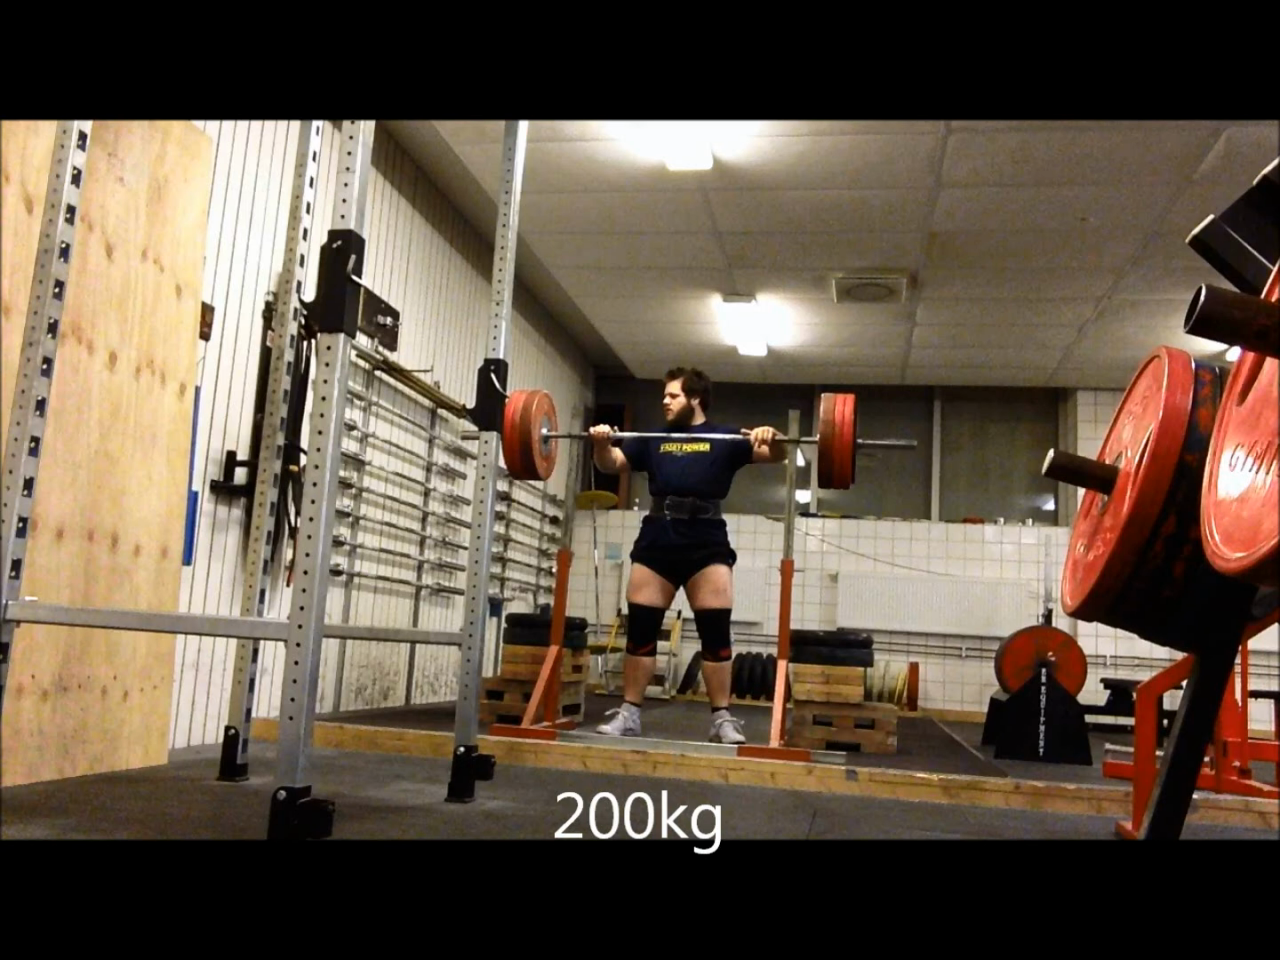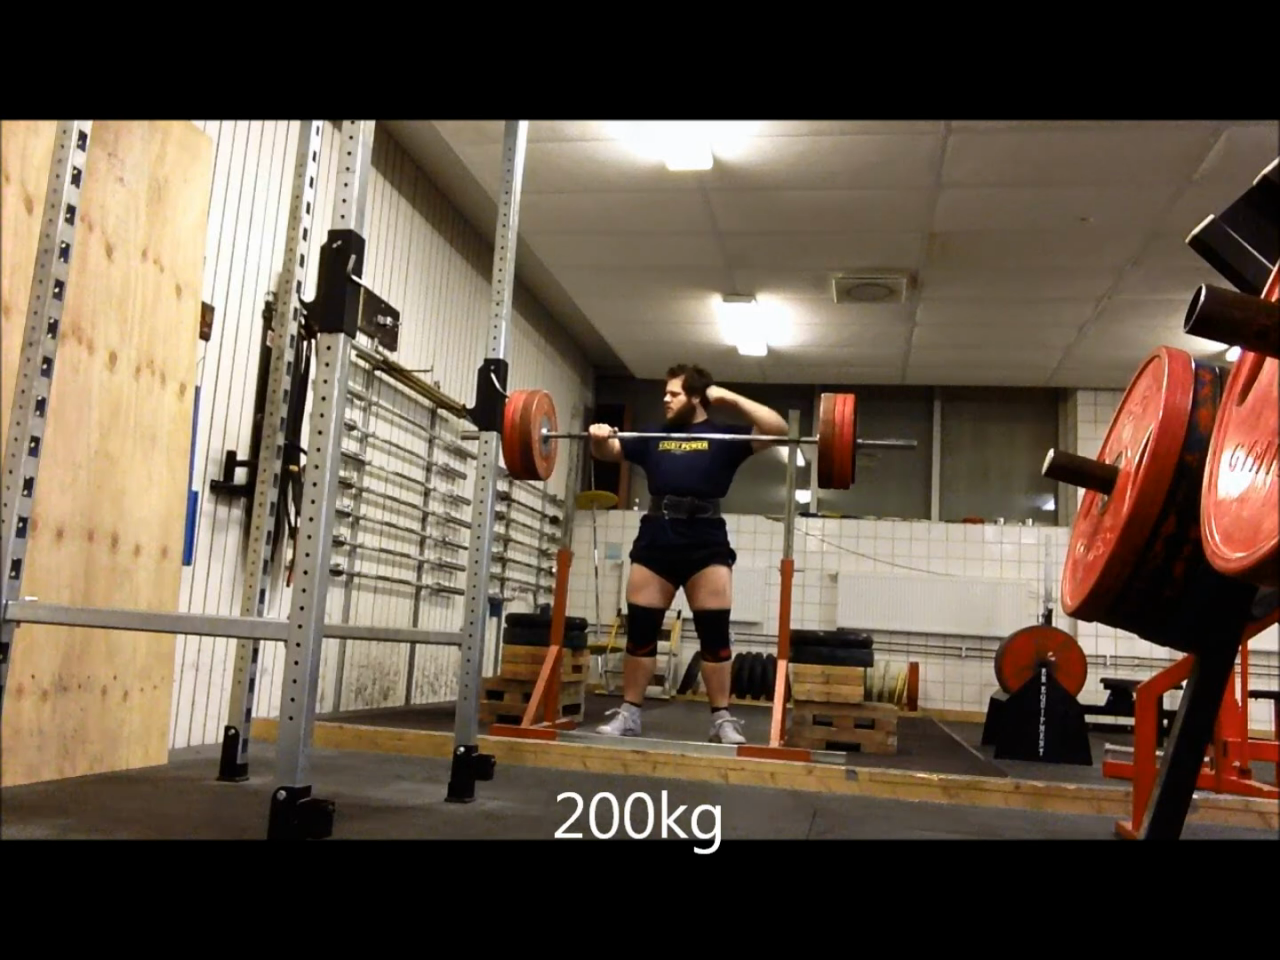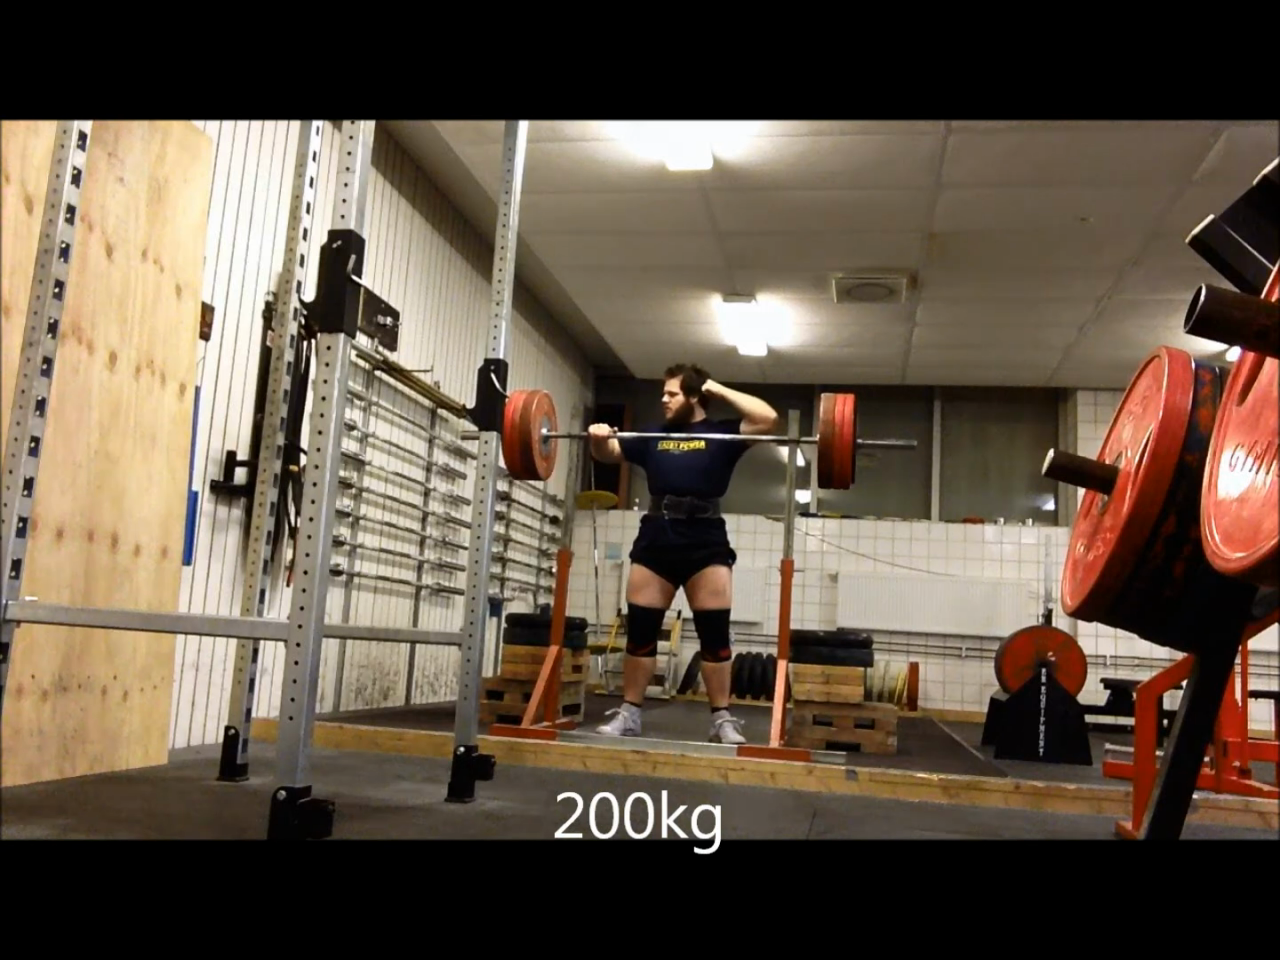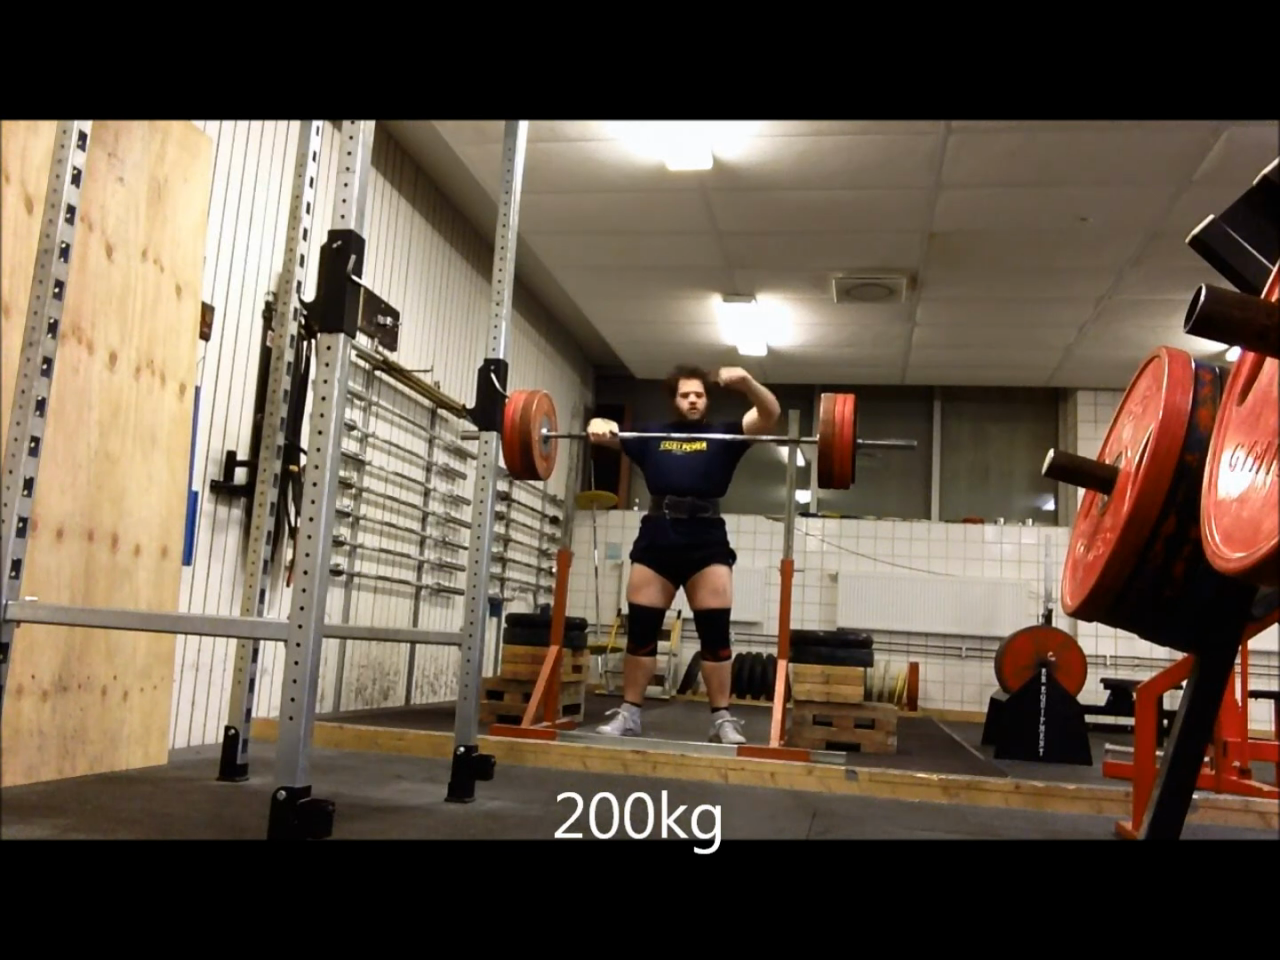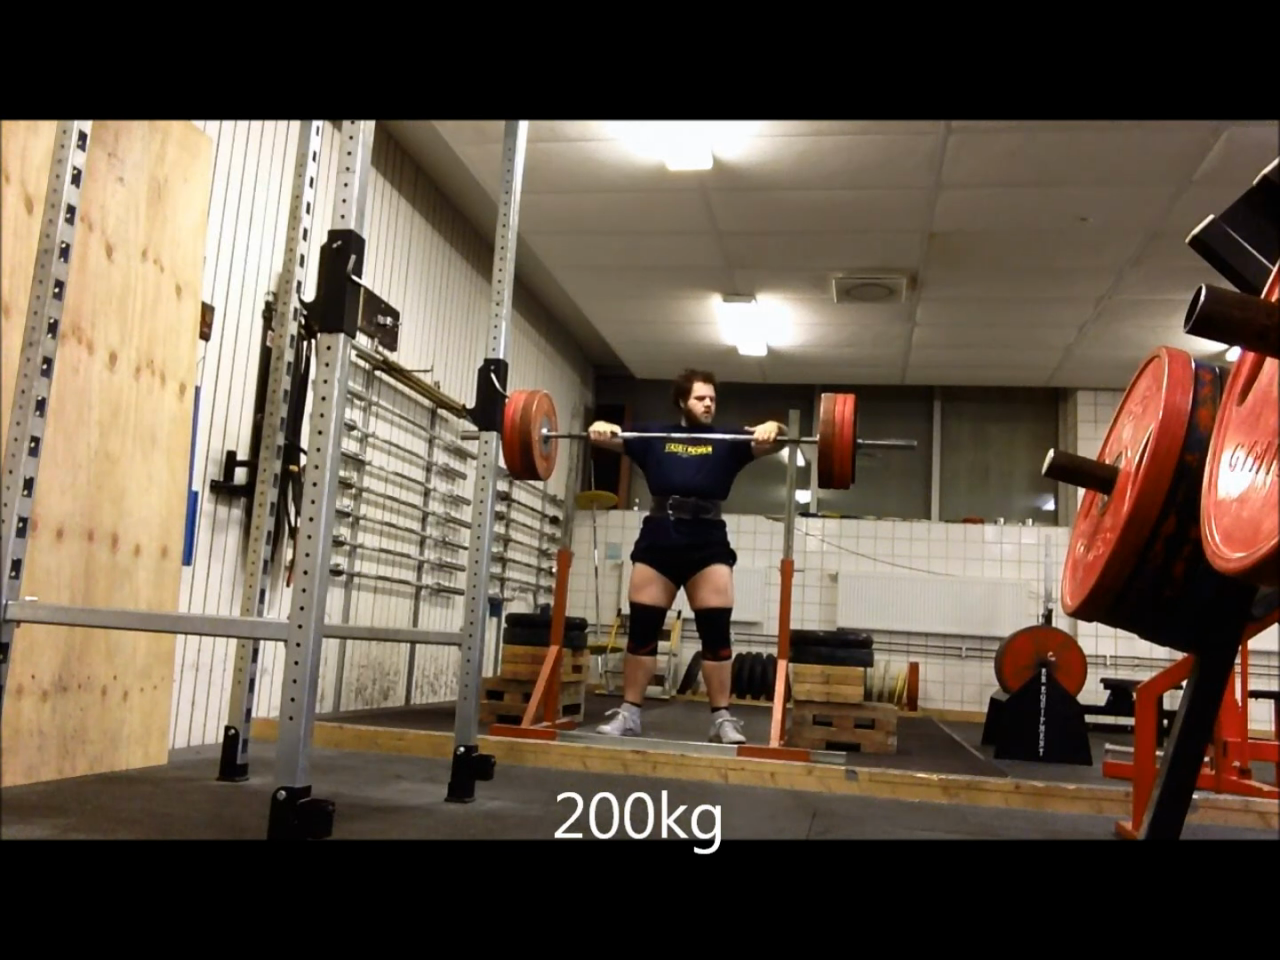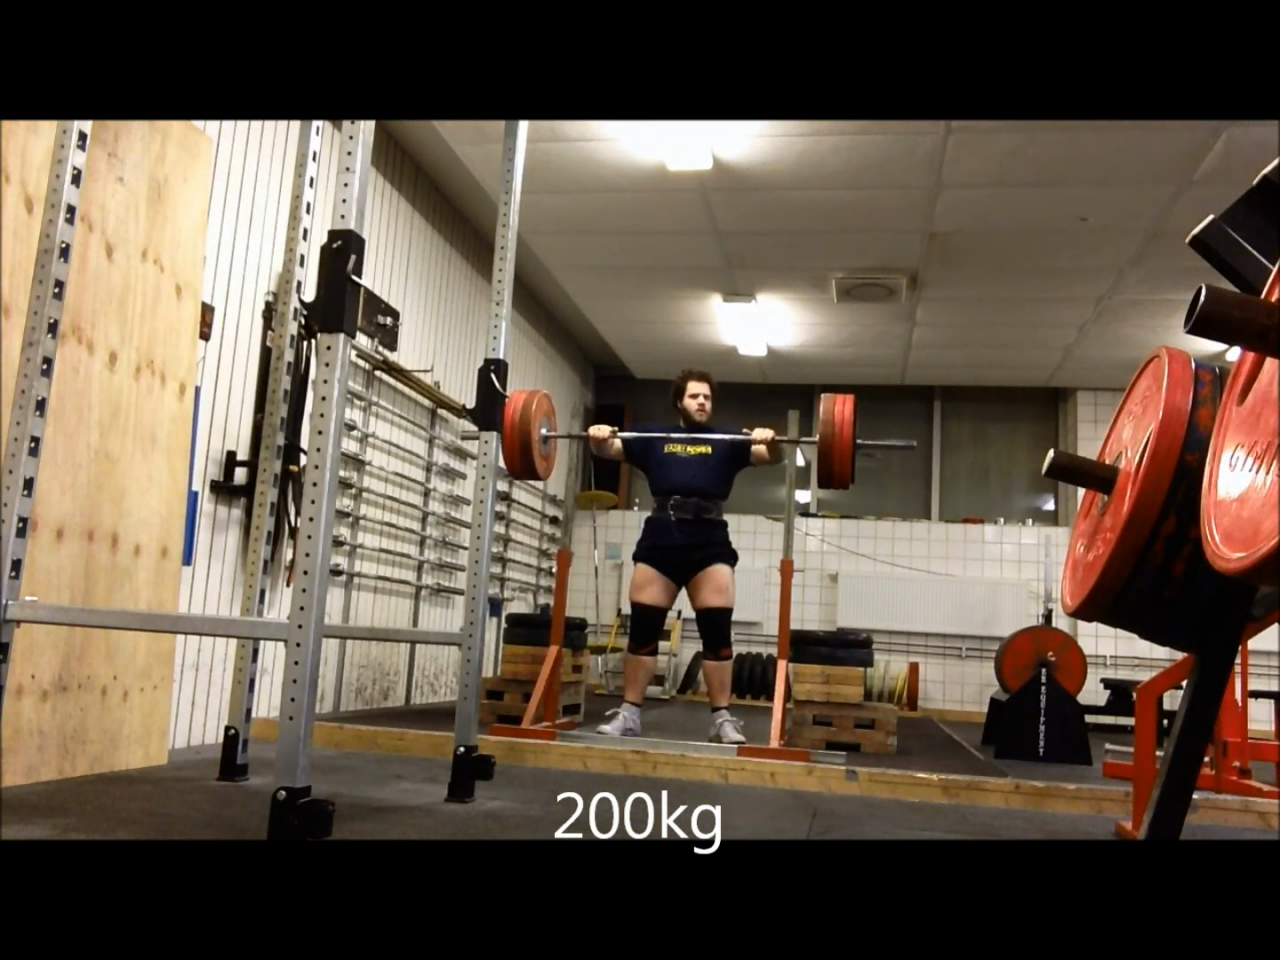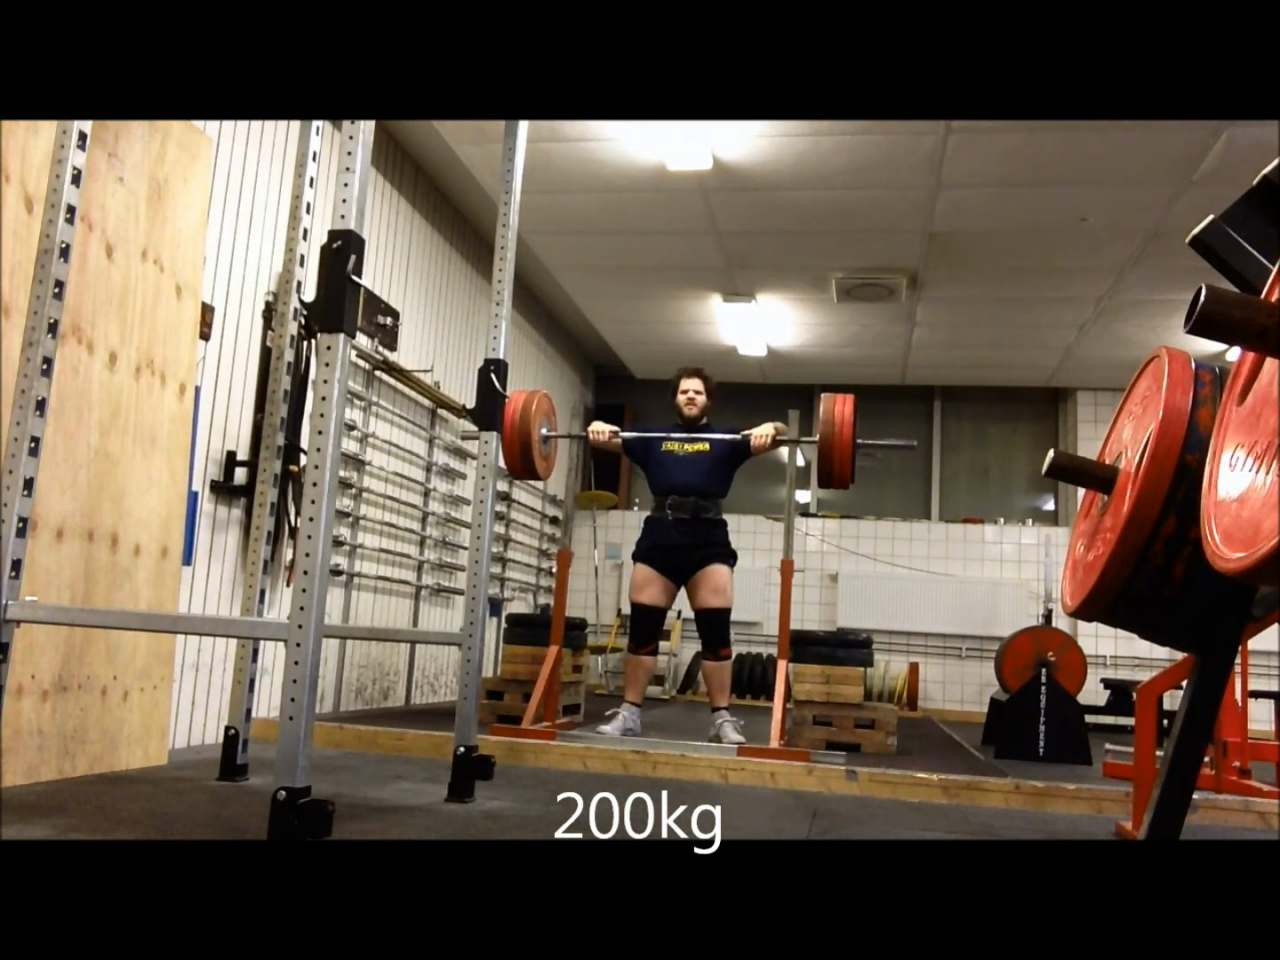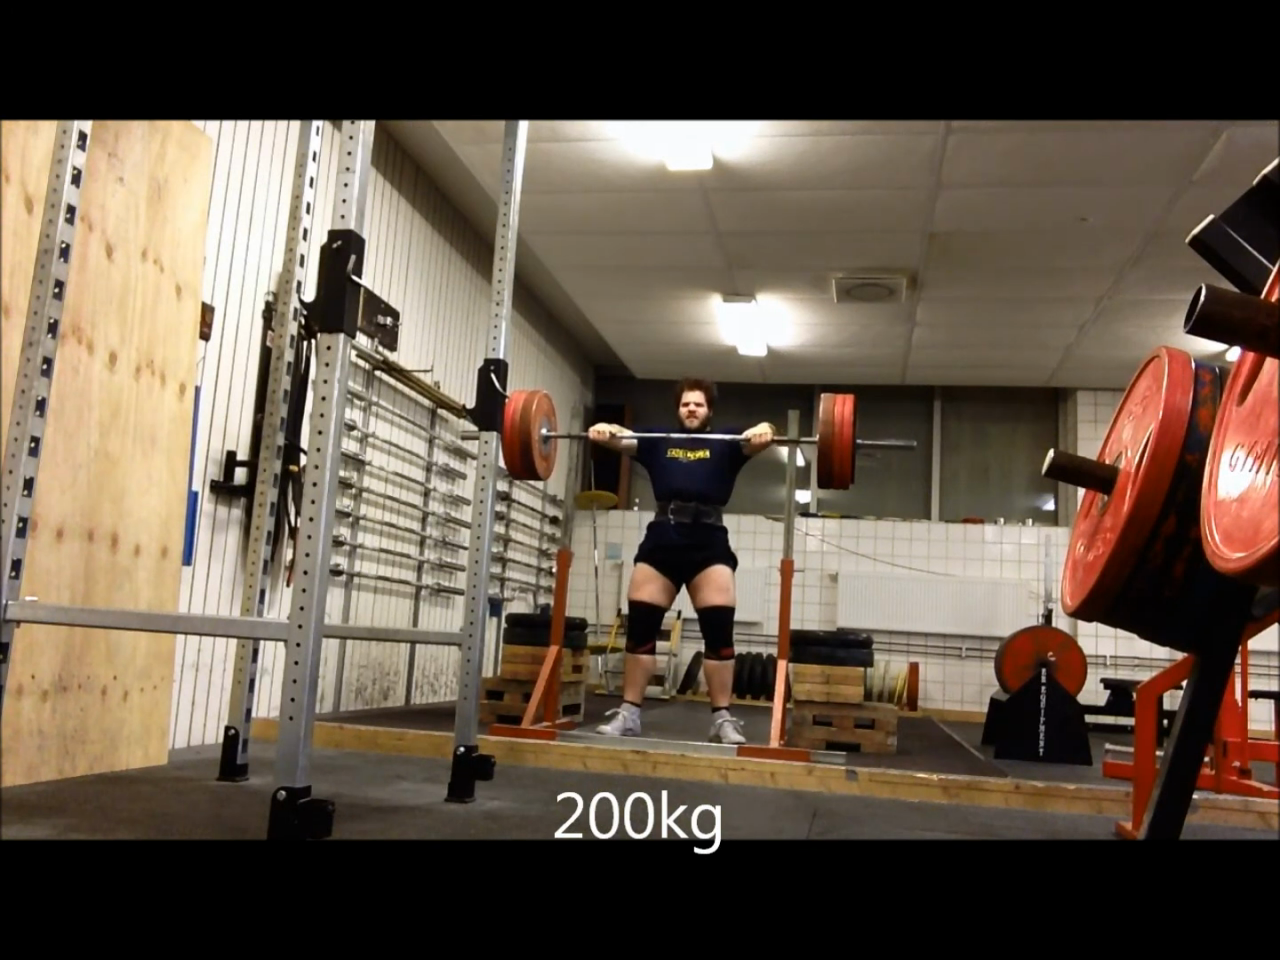
dt=0.5s
person 1, frame 1
left shoulder: (725, 439)
right shoulder: (652, 440)
left elbow: (775, 455)
right elbow: (609, 464)
left wrist: (771, 438)
right wrist: (601, 442)
left hip: (706, 543)
right hip: (656, 539)
left knee: (715, 631)
right knee: (640, 629)
left ankle: (722, 718)
right ankle: (628, 713)
person 1, frame 2
left shoulder: (725, 434)
right shoulder: (652, 438)
left elbow: (778, 429)
right elbow: (606, 451)
left wrist: (732, 397)
right wrist: (598, 437)
left hip: (706, 542)
right hip: (655, 539)
left knee: (714, 632)
right knee: (640, 630)
left ankle: (721, 719)
right ankle: (629, 714)
person 1, frame 3
left shoulder: (722, 434)
right shoulder: (652, 437)
left elbow: (768, 419)
right elbow: (607, 453)
left wrist: (720, 390)
right wrist: (598, 437)
left hip: (705, 541)
right hip: (656, 538)
left knee: (715, 633)
right knee: (640, 630)
left ankle: (722, 719)
right ankle: (629, 714)
person 1, frame 4
left shoulder: (723, 435)
right shoulder: (651, 436)
left elbow: (770, 414)
right elbow: (606, 435)
left wrist: (744, 380)
right wrist: (598, 424)
left hip: (706, 541)
right hip: (656, 538)
left knee: (715, 632)
right knee: (640, 630)
left ankle: (722, 719)
right ankle: (629, 713)
person 1, frame 5
left shoulder: (728, 442)
right shoulder: (654, 436)
left elbow: (775, 442)
right elbow: (610, 440)
left wrist: (773, 428)
right wrist: (600, 428)
left hip: (707, 543)
right hip: (658, 538)
left knee: (716, 631)
right knee: (641, 629)
left ankle: (722, 718)
right ankle: (629, 714)
person 1, frame 6
left shoulder: (727, 443)
right shoulder: (654, 438)
left elbow: (774, 455)
right elbow: (606, 450)
left wrist: (769, 440)
right wrist: (598, 436)
left hip: (709, 542)
right hip: (660, 538)
left knee: (717, 631)
right knee: (642, 628)
left ankle: (722, 718)
right ankle: (629, 714)
person 1, frame 7
left shoulder: (726, 439)
right shoulder: (653, 438)
left elbow: (777, 435)
right elbow: (608, 440)
left wrist: (770, 429)
right wrist: (598, 428)
left hip: (707, 539)
right hip: (659, 536)
left knee: (715, 630)
right knee: (642, 628)
left ankle: (722, 719)
right ankle: (628, 713)
person 1, frame 8
left shoulder: (725, 444)
right shoulder: (658, 442)
left elbow: (757, 440)
right elbow: (621, 439)
left wrist: (765, 431)
right wrist: (605, 431)
left hip: (708, 543)
right hip: (661, 539)
left knee: (719, 630)
right knee: (640, 626)
left ankle: (722, 719)
right ankle: (629, 713)
